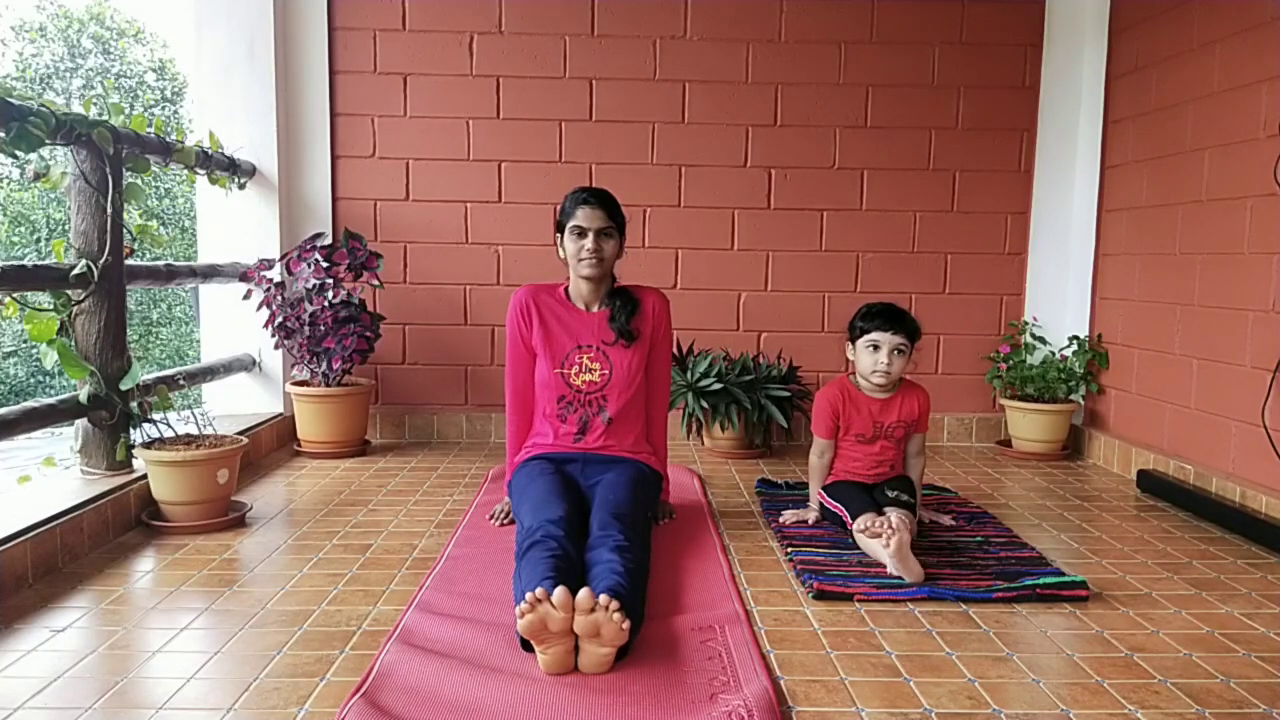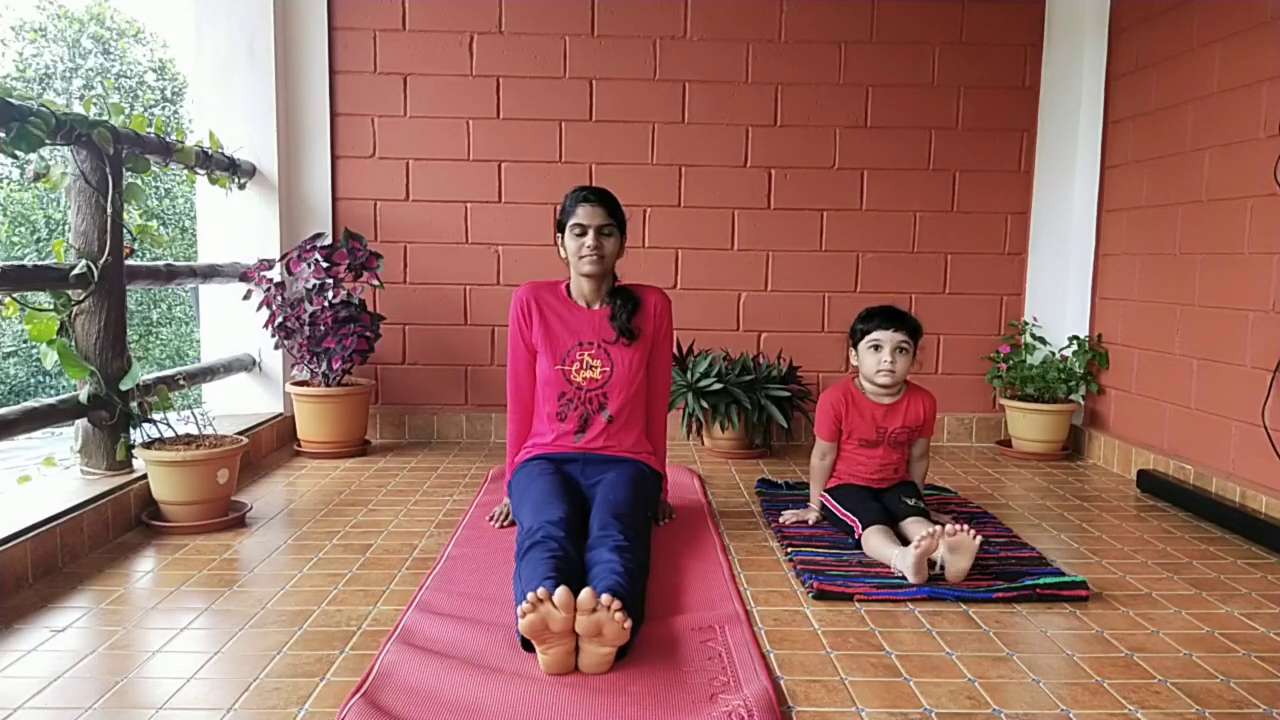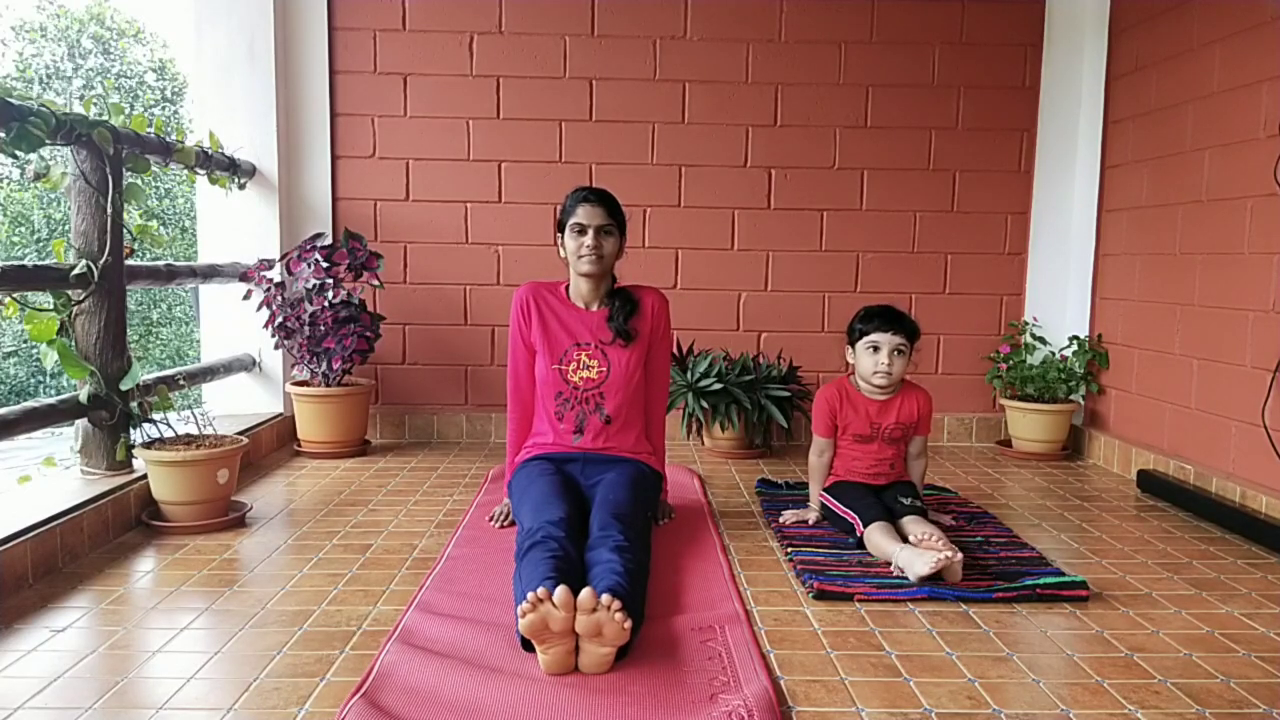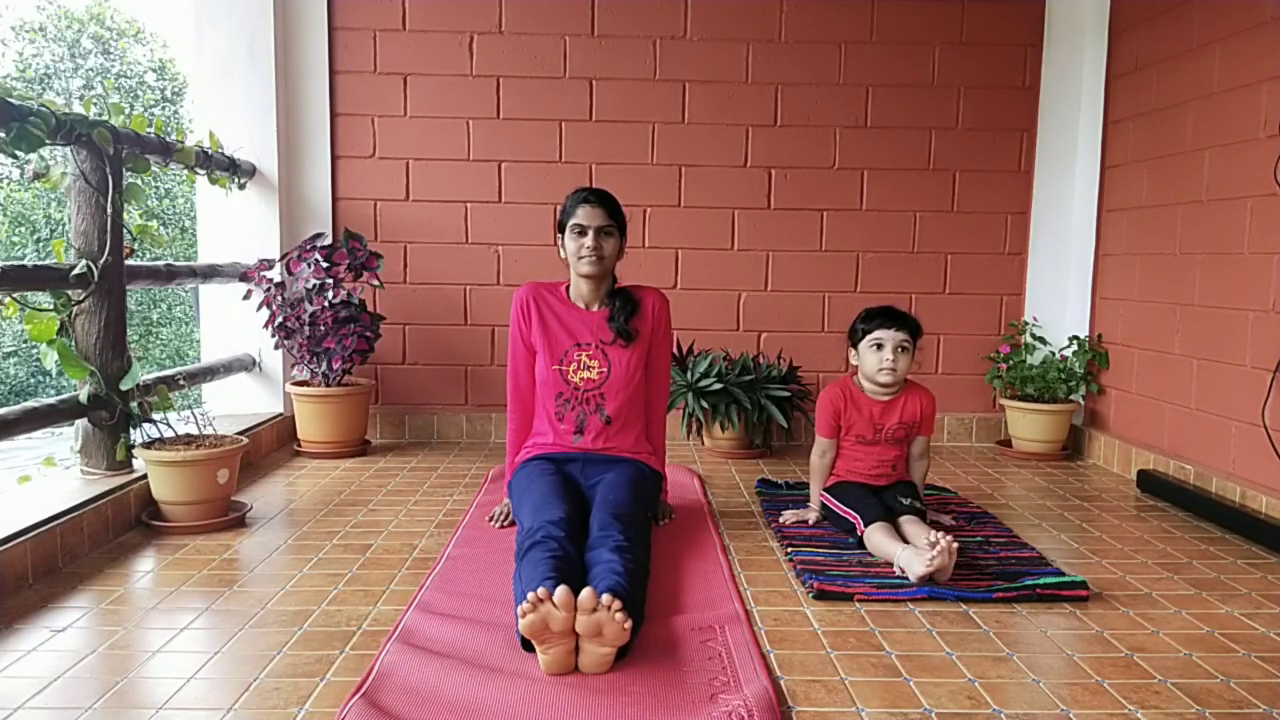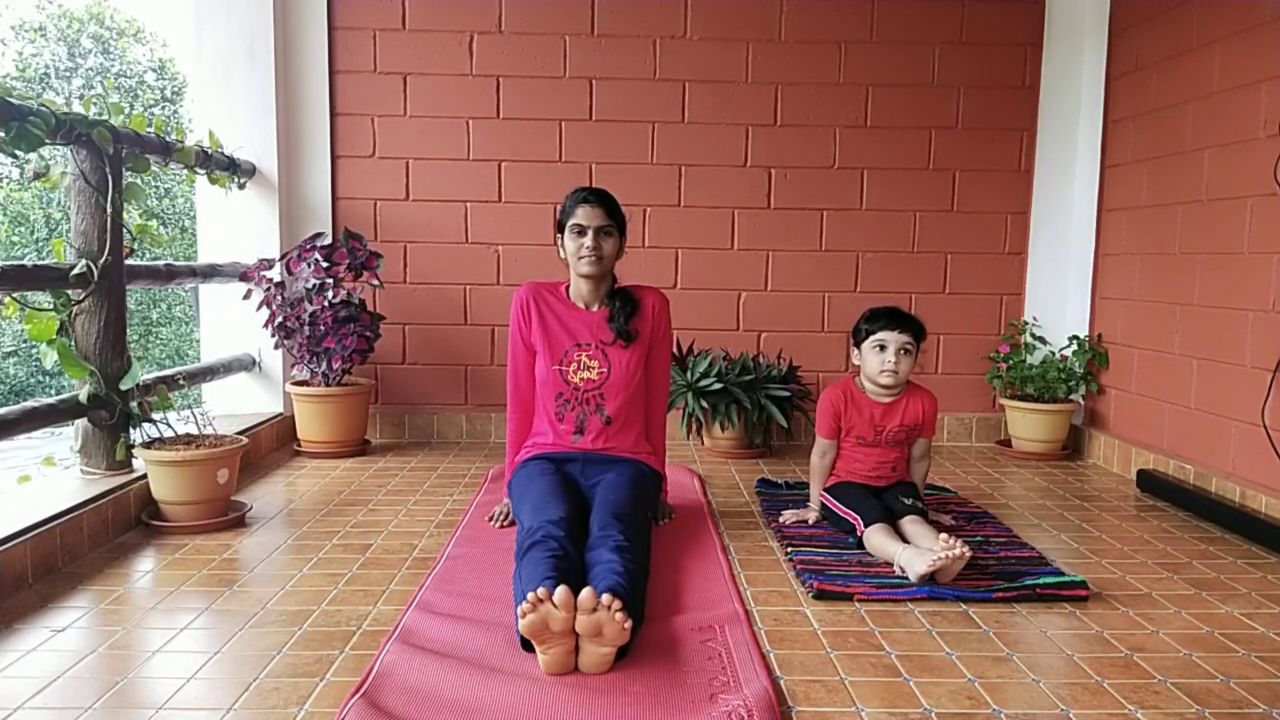
dt=1s
person 1, frame 1
left shoulder: (650, 306)
right shoulder: (529, 304)
left elbow: (657, 403)
right elbow: (519, 403)
left wrist: (659, 487)
right wrist: (514, 480)
left hip: (624, 463)
right hip: (546, 460)
left knee: (614, 533)
right knee: (548, 528)
left ankle: (607, 623)
right ankle: (547, 625)
person 1, frame 2
left shoulder: (651, 305)
right shoulder: (531, 301)
left elbow: (657, 402)
right elbow: (521, 401)
left wrist: (657, 485)
right wrist: (514, 482)
left hip: (624, 463)
right hip: (546, 460)
left knee: (614, 532)
right knee: (549, 528)
left ankle: (607, 621)
right ankle: (547, 619)
person 1, frame 3
left shoulder: (649, 306)
right shoulder: (531, 301)
left elbow: (656, 403)
right elbow: (520, 401)
left wrist: (657, 486)
right wrist: (513, 482)
left hip: (624, 463)
right hip: (547, 460)
left knee: (614, 531)
right knee: (548, 528)
left ankle: (609, 621)
right ankle: (548, 621)
person 1, frame 4
left shoulder: (650, 306)
right shoulder: (530, 301)
left elbow: (655, 404)
right elbow: (519, 402)
left wrist: (656, 485)
right wrist: (513, 485)
left hip: (623, 463)
right hip: (546, 460)
left knee: (613, 532)
right knee: (548, 528)
left ankle: (609, 622)
right ankle: (546, 623)
person 1, frame 5
left shoulder: (650, 306)
right shoulder: (531, 301)
left elbow: (656, 405)
right elbow: (521, 402)
left wrist: (656, 485)
right wrist: (513, 485)
left hip: (623, 464)
right hip: (547, 461)
left knee: (614, 531)
right knee: (549, 527)
left ankle: (608, 620)
right ankle: (546, 618)
person 2, frame 1
left shoulder: (917, 397)
right shoulder: (833, 396)
left elbow: (915, 455)
right elbow: (821, 454)
left wrist: (914, 504)
right wrist: (815, 505)
left hip: (891, 483)
right hip: (843, 484)
left knee: (897, 512)
right knee: (865, 515)
left ankle: (898, 540)
right ankle: (895, 559)
person 2, frame 2
left shoulder: (923, 402)
right shoulder: (836, 398)
left elbow: (918, 458)
right elbow: (824, 455)
left wrist: (915, 499)
right wrist: (816, 505)
left hip: (894, 486)
right hip: (846, 487)
left knee: (916, 519)
right knee: (874, 523)
left ankle: (947, 556)
right ankle: (905, 560)
person 2, frame 3
left shoulder: (918, 399)
right shoulder: (832, 396)
left elbow: (916, 456)
right elbow: (821, 453)
left wrist: (915, 499)
right wrist: (815, 505)
left hip: (894, 484)
right hip: (844, 485)
left knee: (913, 517)
right knee: (873, 519)
left ankle: (945, 553)
right ankle: (906, 557)
person 2, frame 4
left shoulder: (922, 399)
right shoulder: (836, 396)
left elbow: (919, 457)
right elbow: (823, 454)
left wrist: (916, 499)
right wrist: (815, 505)
left hip: (895, 484)
right hip: (846, 484)
left knee: (911, 517)
right knee: (874, 518)
left ankle: (937, 552)
right ankle: (907, 557)
person 2, frame 5
left shoulder: (923, 401)
right shoulder: (837, 397)
left elbow: (919, 459)
right elbow: (823, 454)
left wrist: (916, 500)
right wrist: (815, 505)
left hip: (895, 485)
right hip: (846, 485)
left knee: (912, 518)
right knee: (874, 519)
left ankle: (940, 554)
right ankle: (908, 557)
